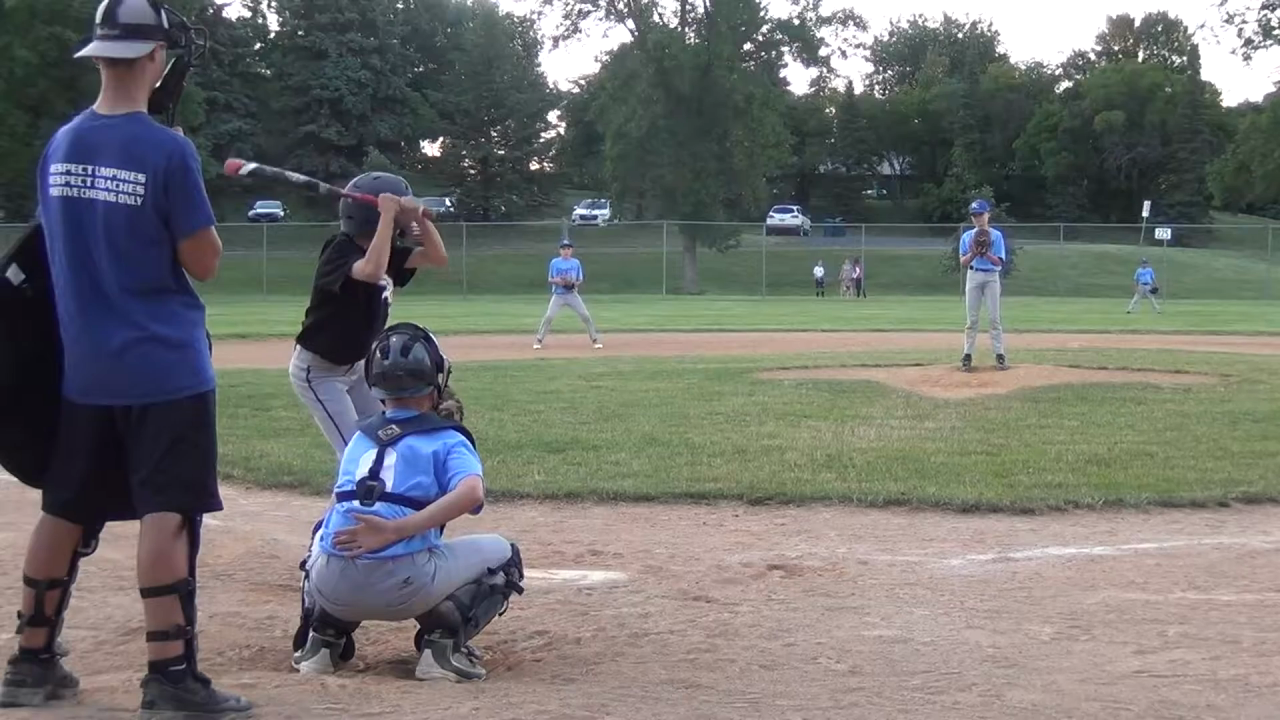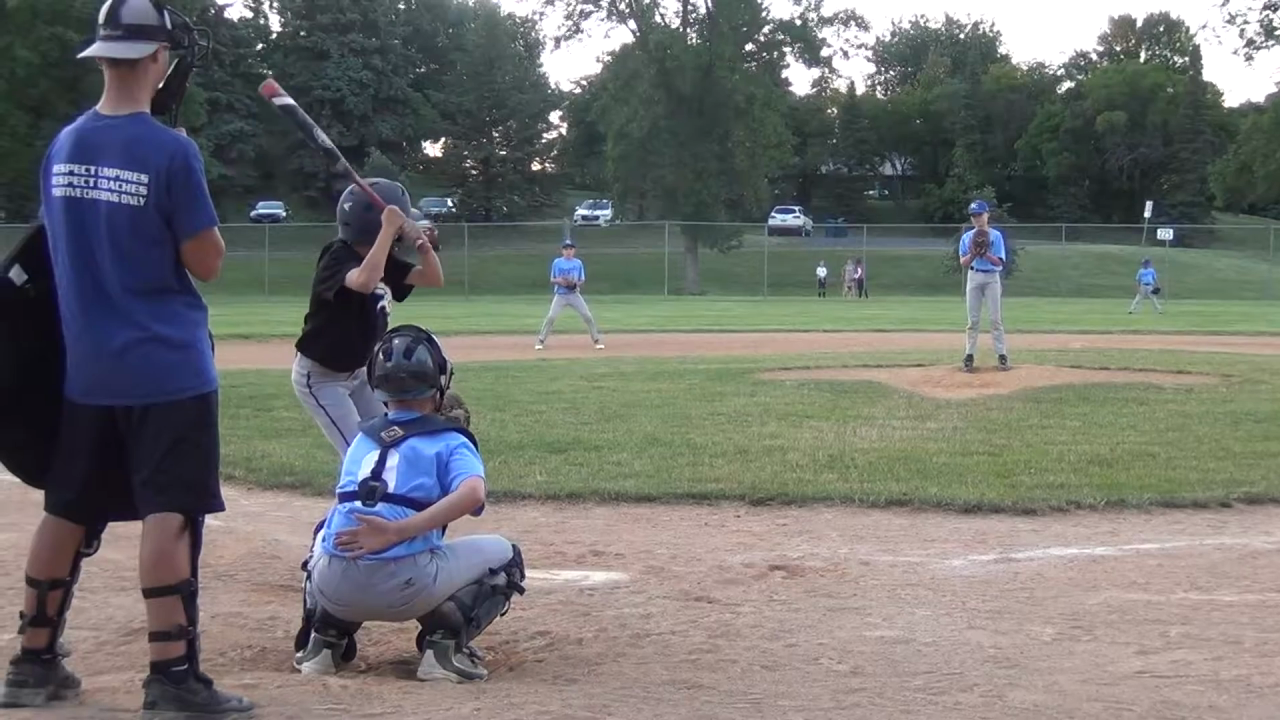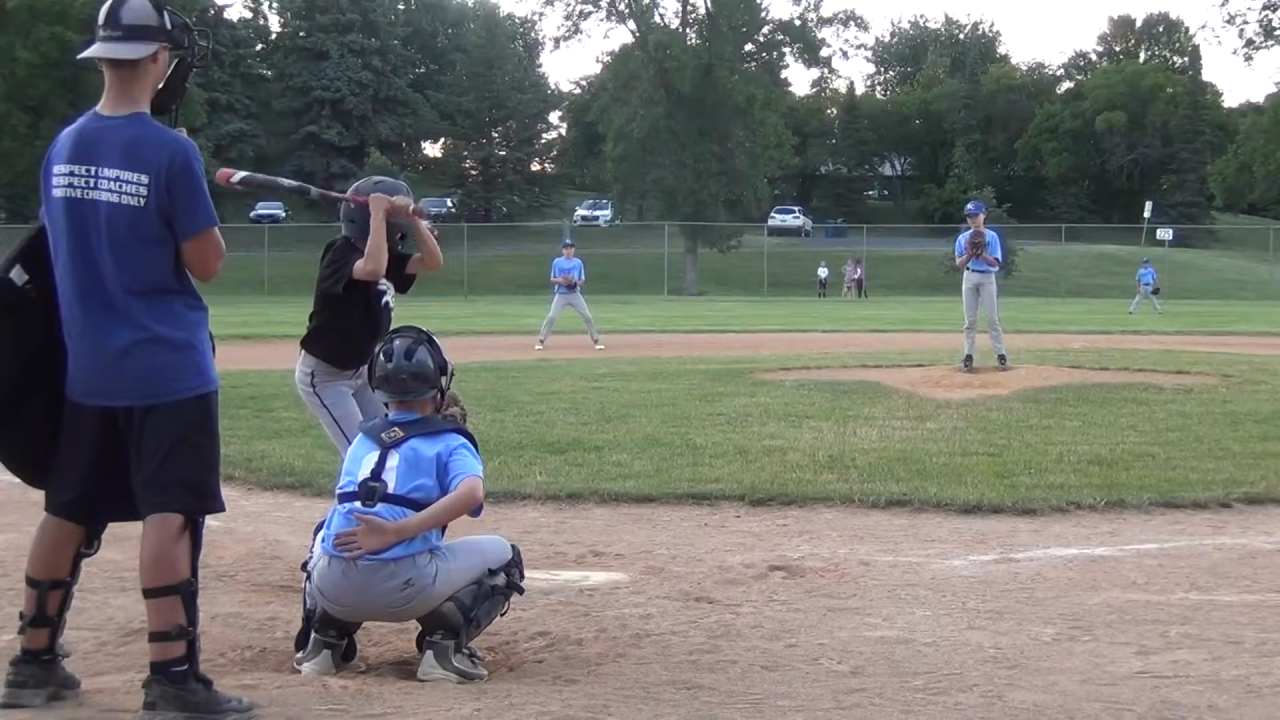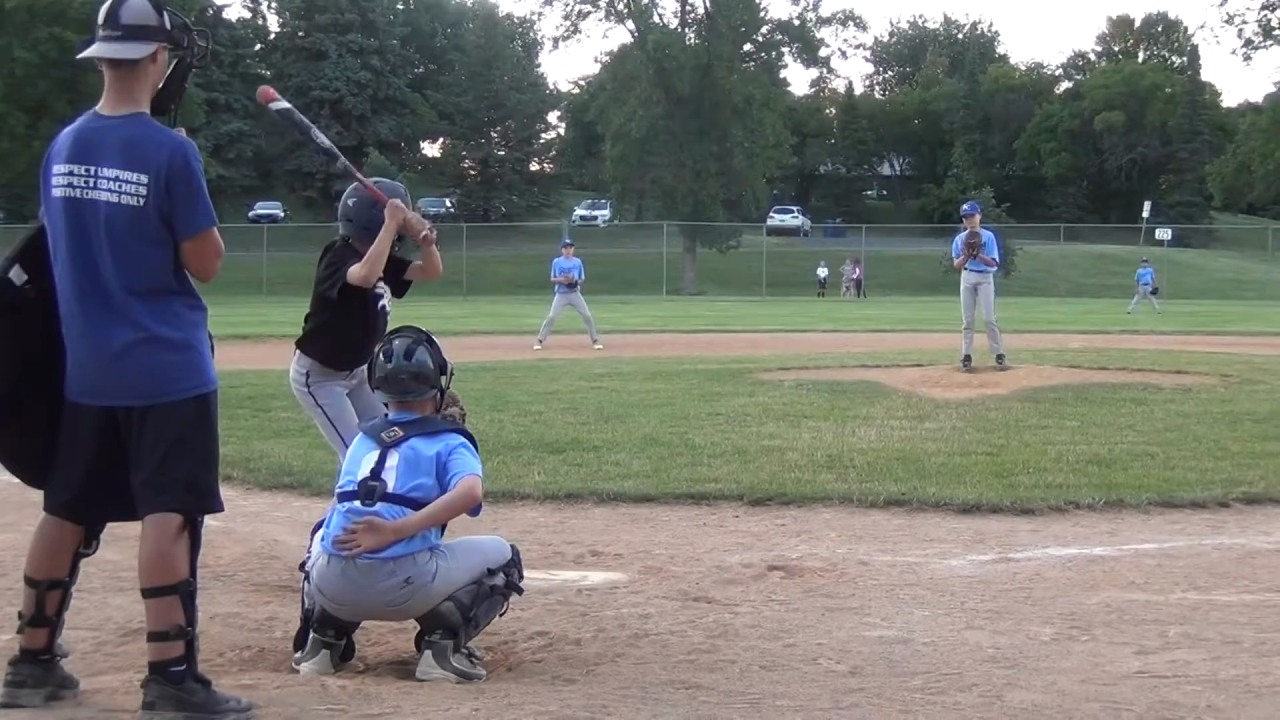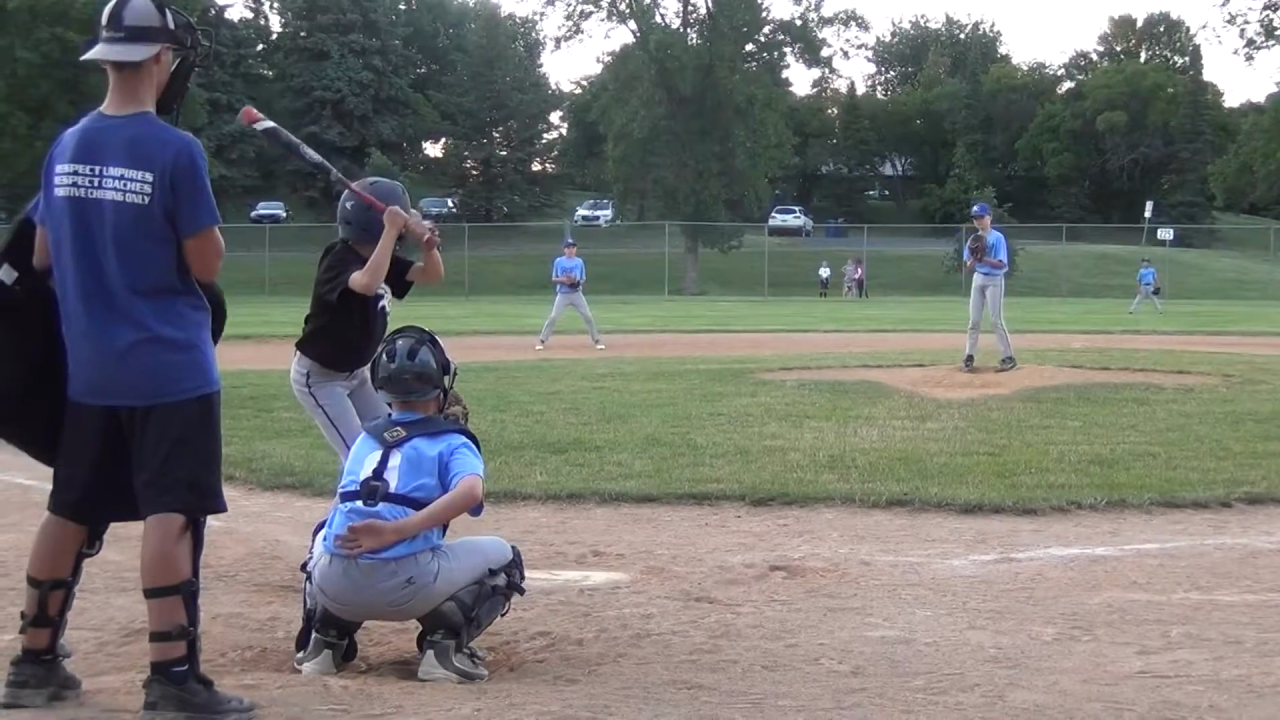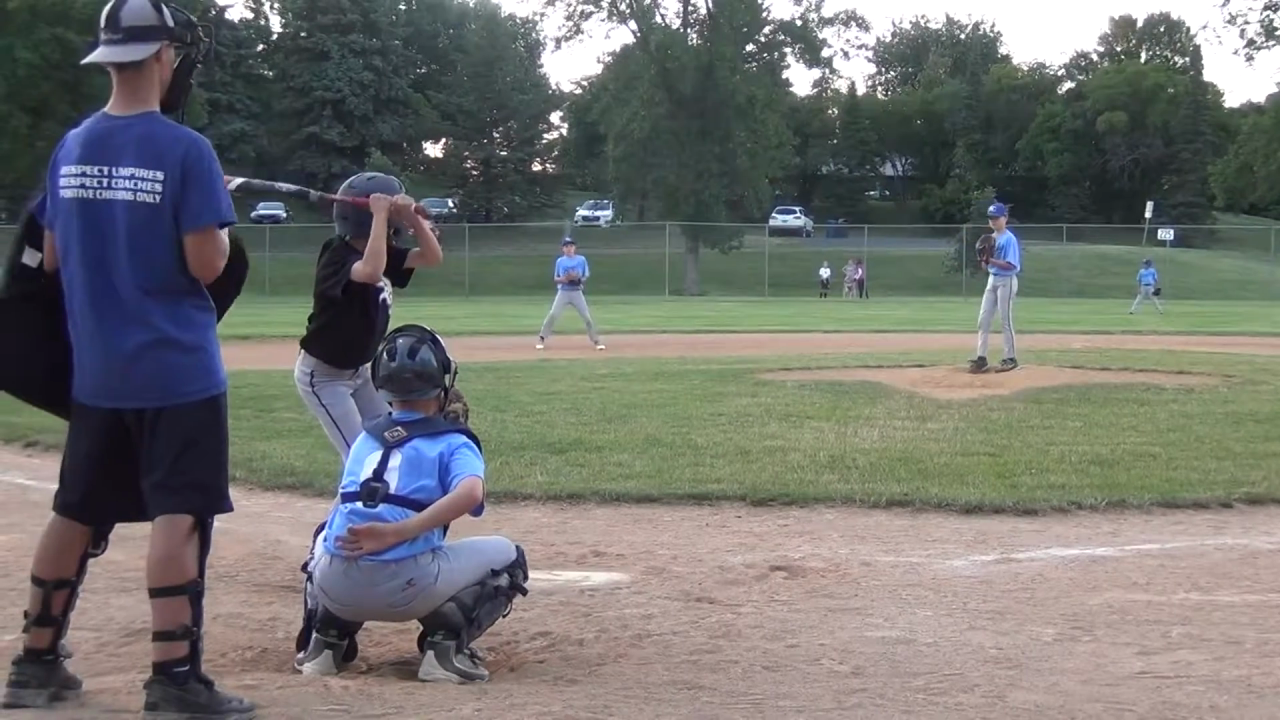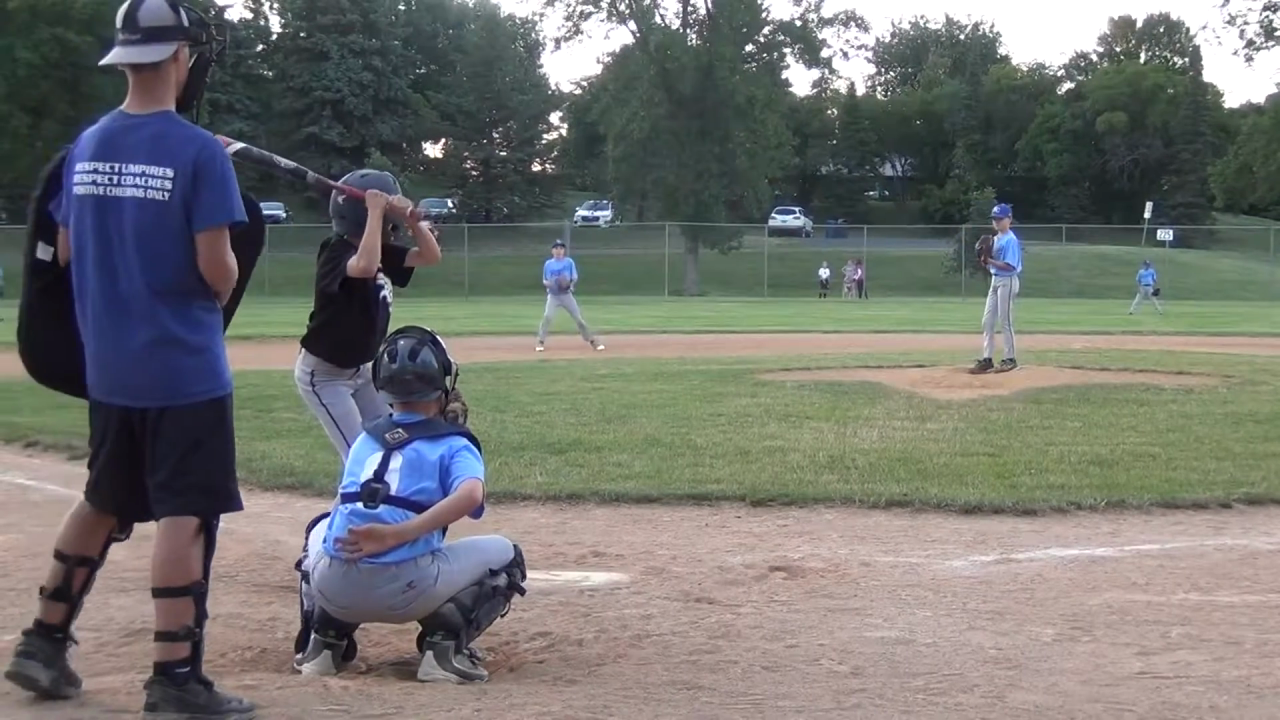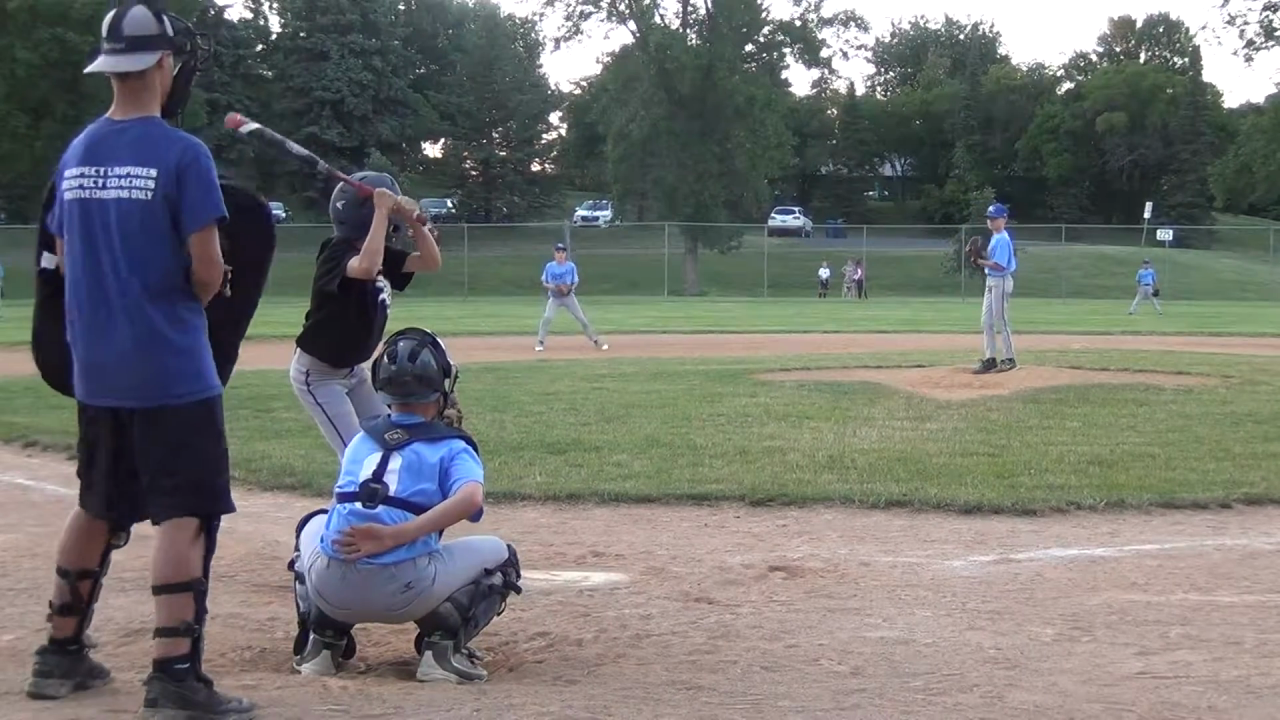
dt=0.3s
person 1, frame 1
left shoulder: (59, 145)
right shoulder: (167, 149)
right elbow: (204, 263)
left hip: (83, 366)
right hip: (164, 366)
left knee: (65, 510)
right knee: (166, 513)
person 1, frame 2
left shoulder: (62, 145)
right shoulder: (171, 152)
right elbow: (206, 265)
left hip: (86, 368)
right hip: (166, 367)
left knee: (68, 512)
right knee: (169, 515)
person 1, frame 3
left shoulder: (62, 147)
right shoulder: (170, 151)
left elbow: (58, 252)
right elbow: (207, 264)
left hip: (87, 368)
right hip: (167, 368)
left knee: (68, 512)
right knee: (170, 515)
person 1, frame 4
left shoulder: (61, 146)
right shoulder: (169, 151)
right elbow: (205, 264)
left hip: (86, 368)
right hip: (166, 367)
left knee: (68, 512)
right knee: (168, 515)
person 1, frame 5
left shoulder: (65, 147)
right shoulder: (175, 150)
right elbow: (207, 265)
left hip: (88, 369)
right hip: (170, 367)
left knee: (71, 512)
right knee: (171, 515)
person 1, frame 6
left shoulder: (70, 147)
right shoulder: (186, 149)
right elbow: (207, 267)
right wrist: (220, 228)
left hip: (97, 369)
right hip: (177, 367)
left knee: (78, 512)
right knee: (179, 515)
person 1, frame 7
left shoulder: (85, 145)
right shoulder: (199, 150)
left elbow: (66, 252)
right elbow: (217, 270)
right wrist: (222, 287)
left hip: (109, 365)
right hip: (184, 367)
left knee: (105, 502)
right knee: (185, 516)
person 1, frame 8
left shoulder: (75, 152)
right shoulder: (182, 153)
left elbow: (65, 261)
right elbow: (206, 270)
left hip: (96, 368)
right hip: (171, 367)
left knee: (99, 508)
right knee: (184, 518)
left ankle: (60, 655)
person 2, frame 1
left shoulder: (360, 437)
right shoulder: (446, 438)
right elbow: (471, 493)
right wrist: (395, 530)
left hip: (332, 586)
right hip: (403, 585)
right knee: (502, 554)
left ankle: (322, 639)
right ankle: (442, 645)
person 2, frame 2
left shoulder: (362, 438)
right shoulder: (450, 440)
right elbow: (472, 493)
right wrist: (397, 532)
left hip: (334, 587)
right hip: (404, 585)
right knee: (504, 555)
left ankle: (325, 640)
right ankle: (445, 645)
person 2, frame 3
left shoulder: (362, 439)
right shoulder: (449, 441)
right elbow: (471, 493)
right wrist: (395, 531)
left hip: (333, 587)
right hip: (404, 586)
right knee: (503, 555)
left ankle: (324, 640)
right ankle: (444, 646)
person 2, frame 4
left shoulder: (362, 438)
right shoulder: (449, 441)
right elbow: (470, 492)
right wrist: (394, 531)
left hip: (333, 585)
right hip: (404, 585)
left knee: (325, 534)
right knee: (502, 556)
left ankle: (323, 640)
right ankle: (443, 645)
person 2, frame 5
left shoulder: (365, 438)
right shoulder: (452, 441)
right elbow: (470, 492)
right wrist: (395, 531)
left hip: (335, 586)
right hip: (406, 585)
left knee: (327, 534)
right knee: (504, 557)
left ankle: (324, 641)
right ankle: (445, 645)
person 2, frame 6
left shoulder: (365, 438)
right shoulder: (453, 441)
right elbow: (470, 493)
right wrist: (396, 534)
left hip: (337, 585)
right hip: (406, 586)
left knee: (327, 534)
right knee: (507, 557)
left ankle: (326, 640)
right ankle: (446, 645)
person 2, frame 7
left shoulder: (365, 439)
right shoulder: (454, 444)
right elbow: (470, 495)
right wrist: (396, 536)
left hip: (334, 588)
right hip: (406, 590)
left knee: (323, 527)
right knee: (505, 555)
left ankle: (323, 640)
right ankle: (445, 646)
person 2, frame 8
left shoulder: (361, 438)
right shoulder: (452, 447)
right elbow: (470, 498)
right wrist: (394, 537)
left hip: (330, 588)
right hip: (402, 590)
left knee: (315, 524)
right knee: (499, 555)
left ankle: (321, 641)
right ankle: (443, 646)
person 3, frame 1
left shoulder: (386, 250)
right shoulder: (341, 251)
left elbow: (437, 257)
right elbow: (372, 272)
left wrist: (420, 218)
right wrist: (389, 216)
left hip: (352, 367)
right hip: (317, 371)
person 3, frame 2
left shoulder: (385, 261)
right shoulder: (338, 259)
left elbow: (434, 280)
right elbow: (365, 282)
left wrist: (423, 243)
right wrist: (389, 229)
left hip: (355, 372)
right hip: (318, 376)
person 3, frame 3
left shoulder: (387, 256)
right shoulder: (342, 254)
left elbow: (433, 262)
right elbow: (373, 270)
left wrist: (413, 219)
right wrist: (379, 214)
left hip: (358, 371)
right hip: (322, 375)
person 3, frame 4
left shoulder: (384, 260)
right shoulder: (340, 257)
left elbow: (432, 272)
right elbow: (366, 277)
left wrist: (424, 236)
right wrist: (391, 223)
left hip: (354, 371)
right hip: (317, 376)
person 3, frame 5
left shoulder: (383, 259)
right shoulder: (340, 260)
left elbow: (434, 275)
right elbow: (369, 285)
left wrist: (425, 240)
right wrist: (391, 230)
left hip: (354, 372)
right hip: (317, 376)
person 3, frame 6
left shoulder: (381, 251)
right shoulder: (338, 256)
left elbow: (432, 258)
right elbow: (372, 272)
left wrist: (412, 217)
right wrist: (380, 215)
left hip: (357, 370)
right hip: (322, 375)
person 3, frame 7
left shoulder: (383, 251)
right shoulder: (337, 253)
left elbow: (431, 256)
right elbow: (365, 267)
left wrist: (411, 217)
right wrist: (377, 212)
left hip: (358, 370)
right hip: (323, 374)
person 3, frame 8
left shoulder: (382, 254)
right shoulder: (338, 253)
left elbow: (431, 263)
right elbow: (367, 269)
left wrist: (413, 220)
right wrist: (381, 211)
left hip: (353, 369)
right hip: (317, 373)
